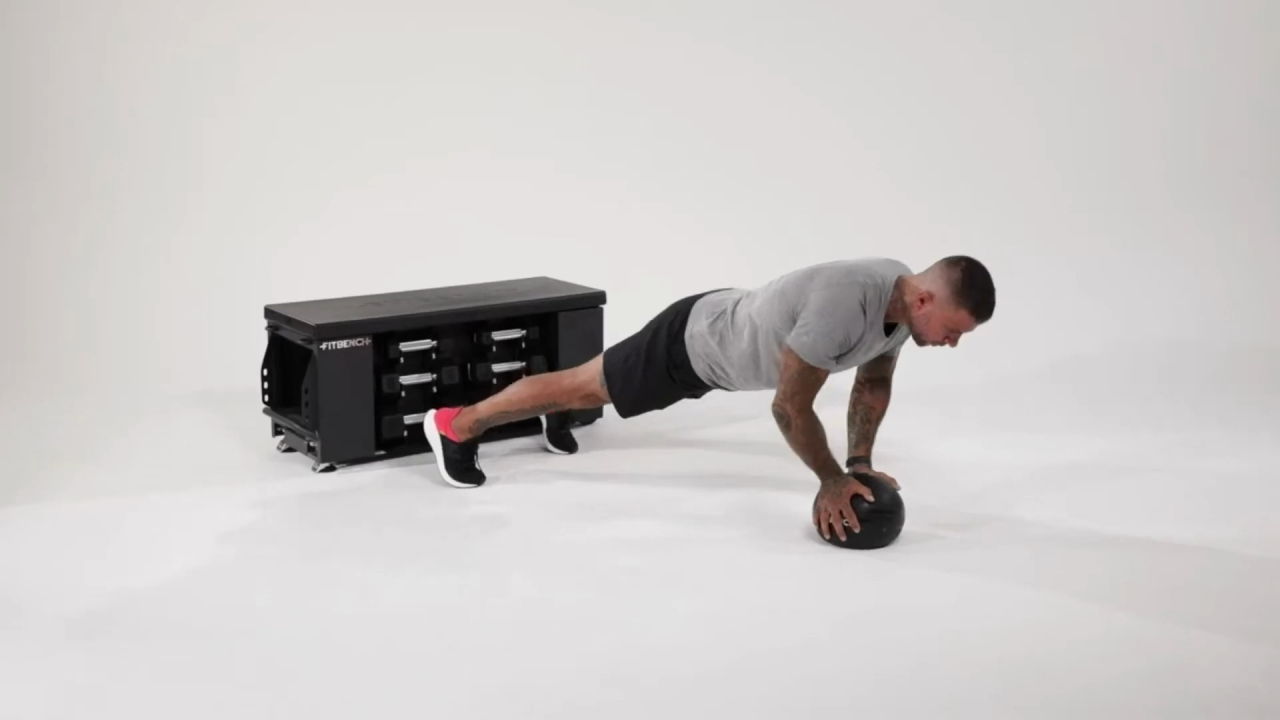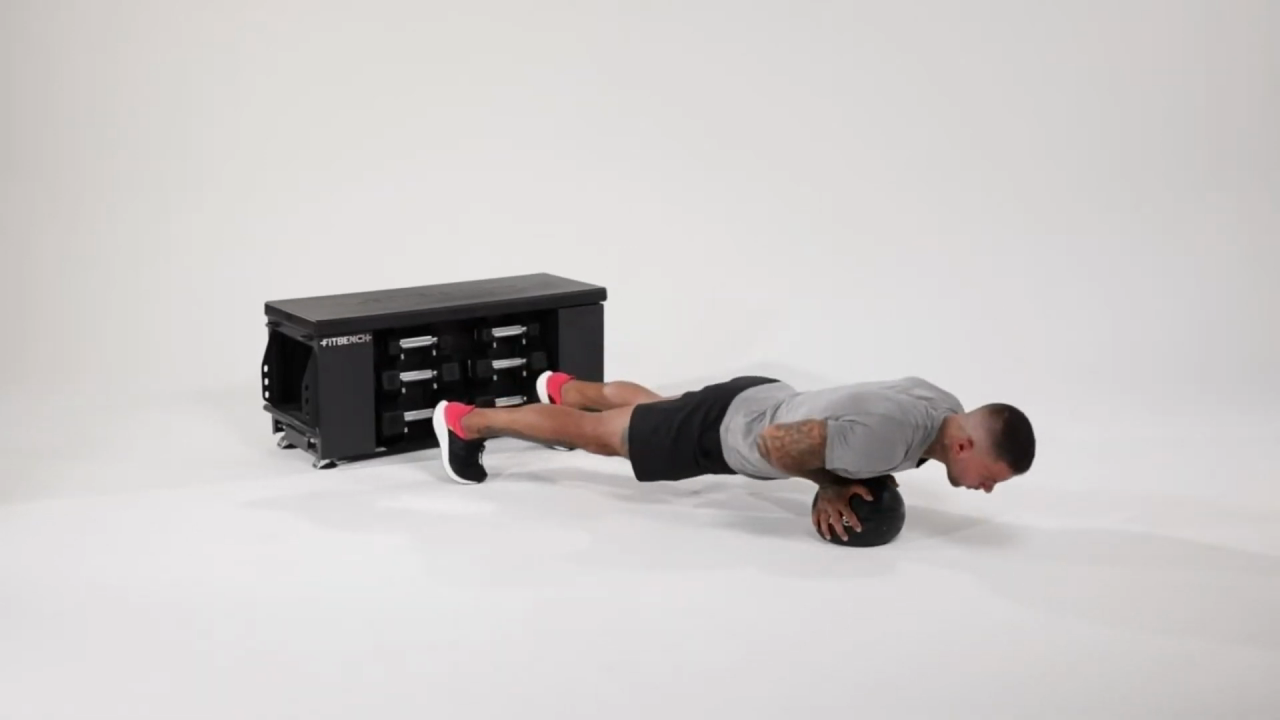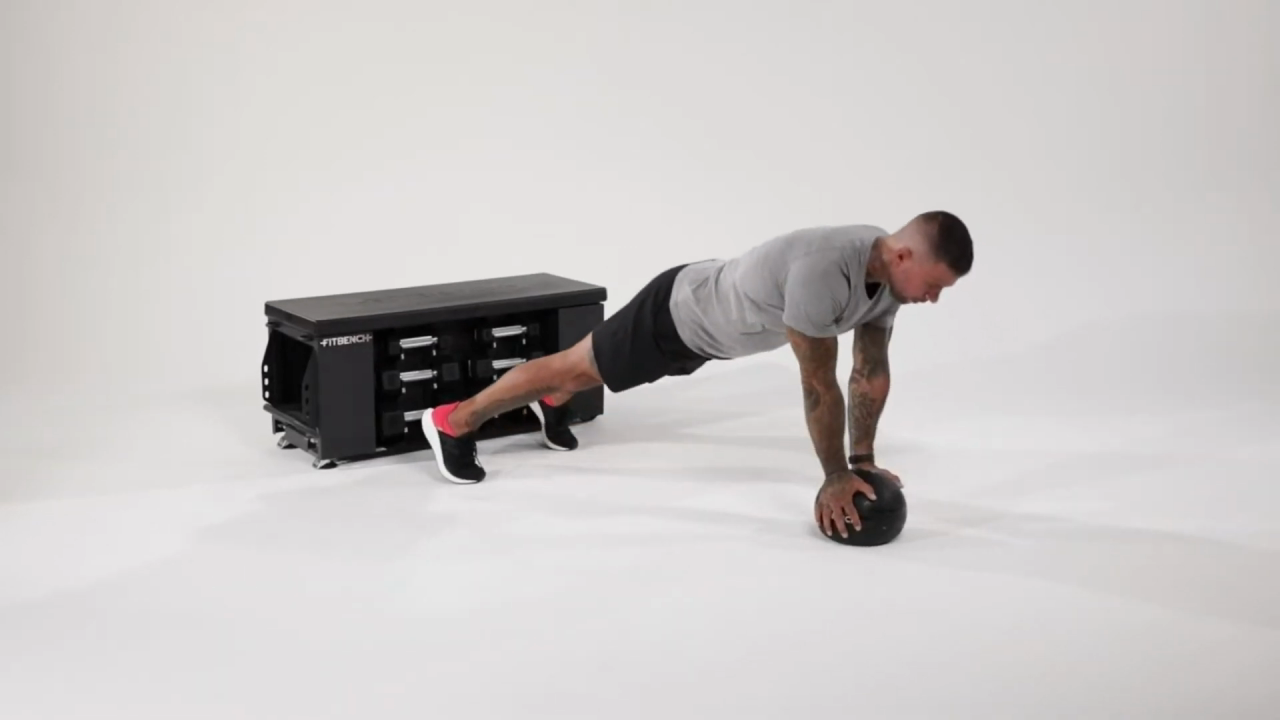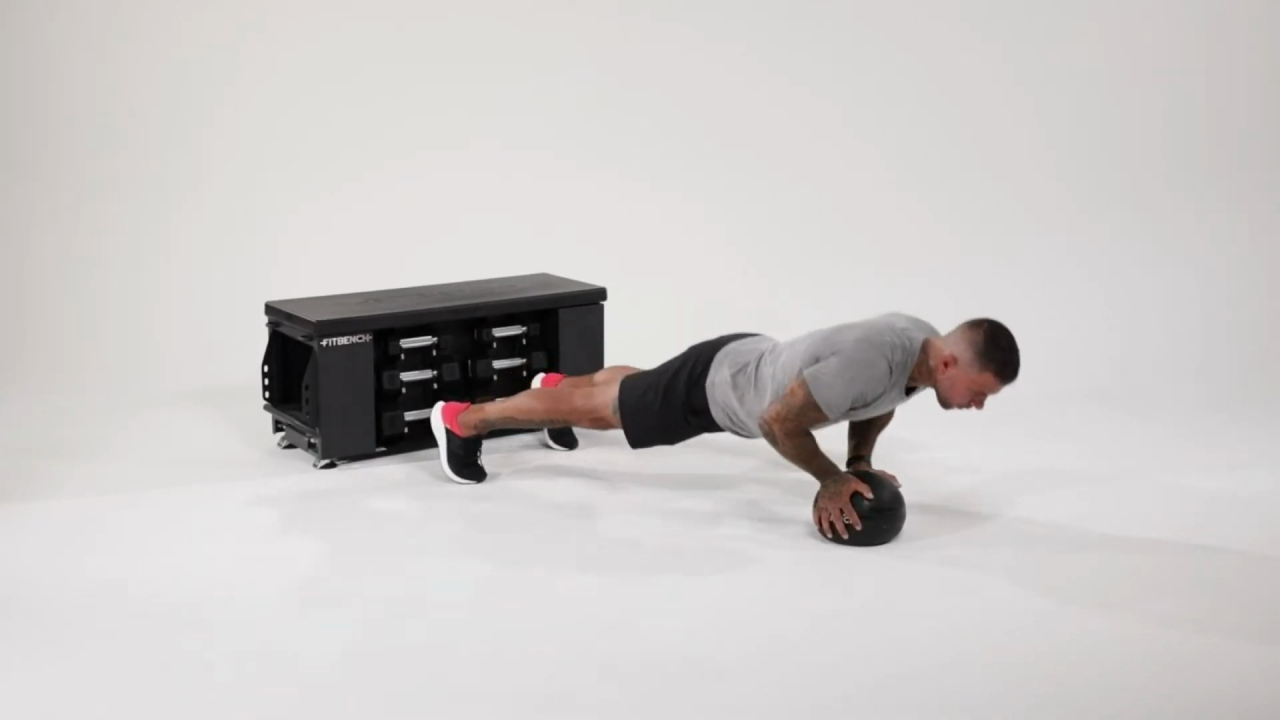
dt=1s
person 1, frame 1
left shoulder: (901, 298)
right shoulder: (843, 307)
left elbow: (873, 382)
right elbow: (789, 406)
left wrist: (860, 463)
right wrist: (832, 483)
left hip: (722, 339)
right hip: (694, 341)
left knee: (608, 380)
right knee: (587, 386)
left ankle: (552, 418)
right ankle: (454, 426)
person 1, frame 2
left shoulder: (943, 408)
right shoulder: (887, 438)
right elbow: (777, 444)
left wrist: (857, 469)
right wrist: (832, 483)
left hip: (760, 400)
right hip: (724, 432)
left knee: (646, 405)
right knee: (600, 435)
left ankle: (562, 388)
right ankle: (464, 420)
person 1, frame 3
left shoulder: (887, 269)
right shoulder: (823, 271)
left elbow: (871, 370)
right elbow: (820, 386)
left wrist: (864, 458)
right wrist: (836, 479)
left hip: (710, 325)
right hip: (678, 312)
left knee: (594, 370)
right knee: (578, 366)
left ankle: (552, 403)
right ankle: (453, 422)
person 1, frame 4
left shoulder: (922, 344)
right shoulder: (872, 364)
right elbow: (777, 421)
left wrist: (860, 464)
right wrist: (832, 481)
left hip: (748, 362)
right hip: (713, 387)
left knee: (635, 384)
right knee: (597, 410)
left ankle: (558, 383)
right ankle: (461, 418)
